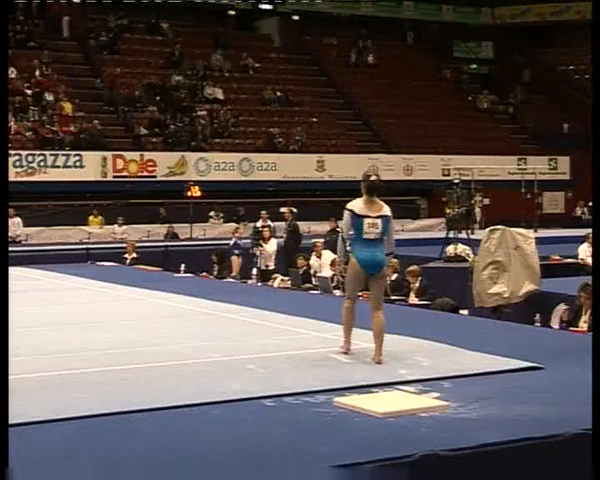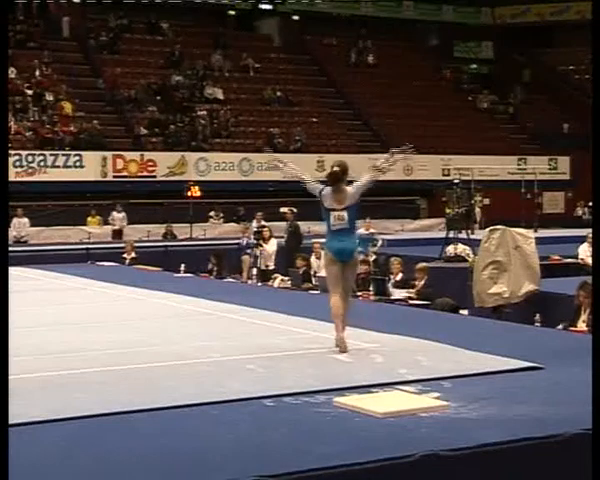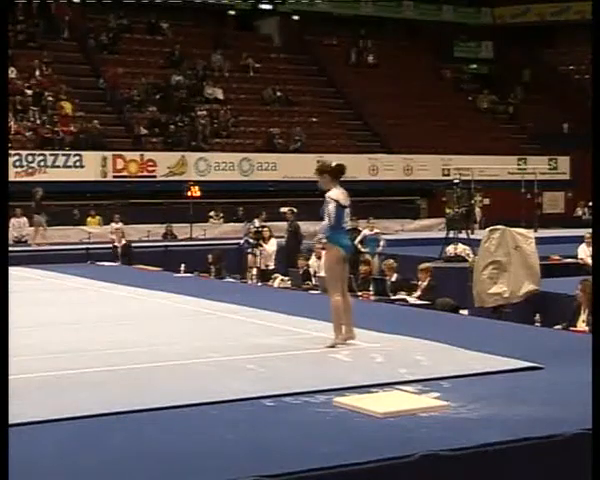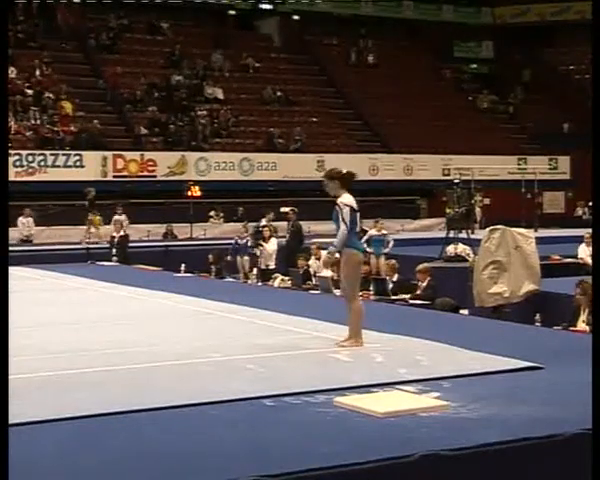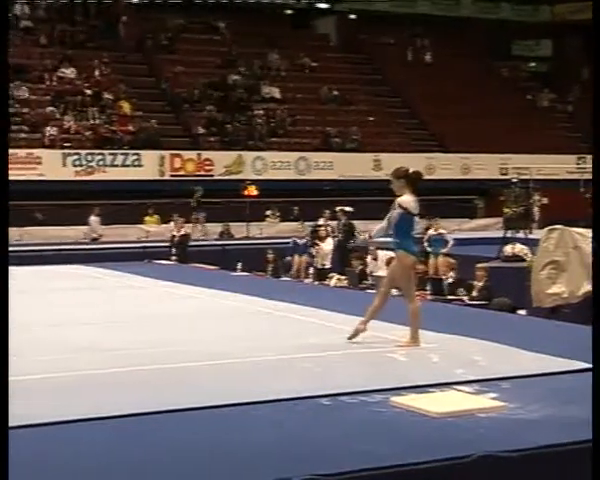
dt=1s
person 1, frame 1
left shoulder: (352, 206)
right shoulder: (386, 209)
left elbow: (344, 235)
right elbow: (390, 239)
left wrist: (342, 258)
right wrist: (387, 257)
left hip: (359, 259)
right hip: (378, 260)
left knee: (350, 300)
right knee: (377, 309)
left ankle: (346, 344)
right ankle: (378, 353)
person 1, frame 2
left shoulder: (324, 194)
right shoulder: (352, 193)
left elbow: (302, 178)
right elbow: (373, 174)
left wrist: (283, 163)
right wrist: (391, 158)
left hip: (332, 248)
right hip: (350, 248)
left knee: (335, 295)
right knee: (347, 294)
left ankle: (340, 333)
right ankle: (341, 334)
person 1, frame 3
left shoulder: (330, 195)
right shoulder: (343, 193)
left elbow: (328, 222)
left wrist: (318, 235)
right wrist: (324, 235)
left hip: (335, 245)
right hip: (344, 244)
left knee: (335, 292)
right knee: (342, 291)
left ankle: (338, 335)
right ankle: (348, 331)
person 1, frame 4
left shoulder: (343, 201)
right shoulder: (347, 200)
left elbow: (344, 229)
left wrist: (331, 250)
right wrist: (337, 250)
left hip: (351, 251)
right hip: (349, 250)
left knee: (352, 295)
right knee: (348, 295)
left ankle: (357, 338)
right ankle: (353, 333)
person 1, frame 5
left shoulder: (401, 201)
right shoulder: (412, 200)
left elbow: (386, 224)
right wrist: (374, 235)
left hip: (404, 252)
right hip: (404, 250)
left knee: (410, 296)
right knee: (384, 290)
left ankle: (414, 338)
right ankle: (363, 324)
